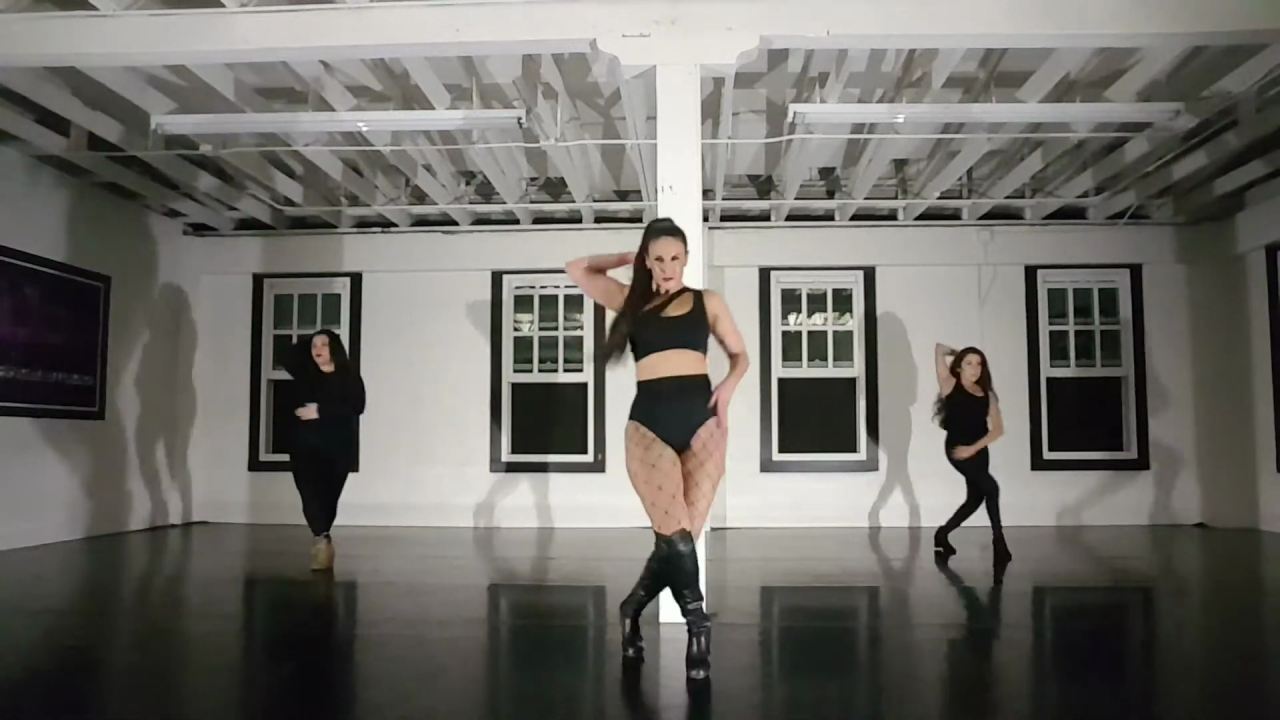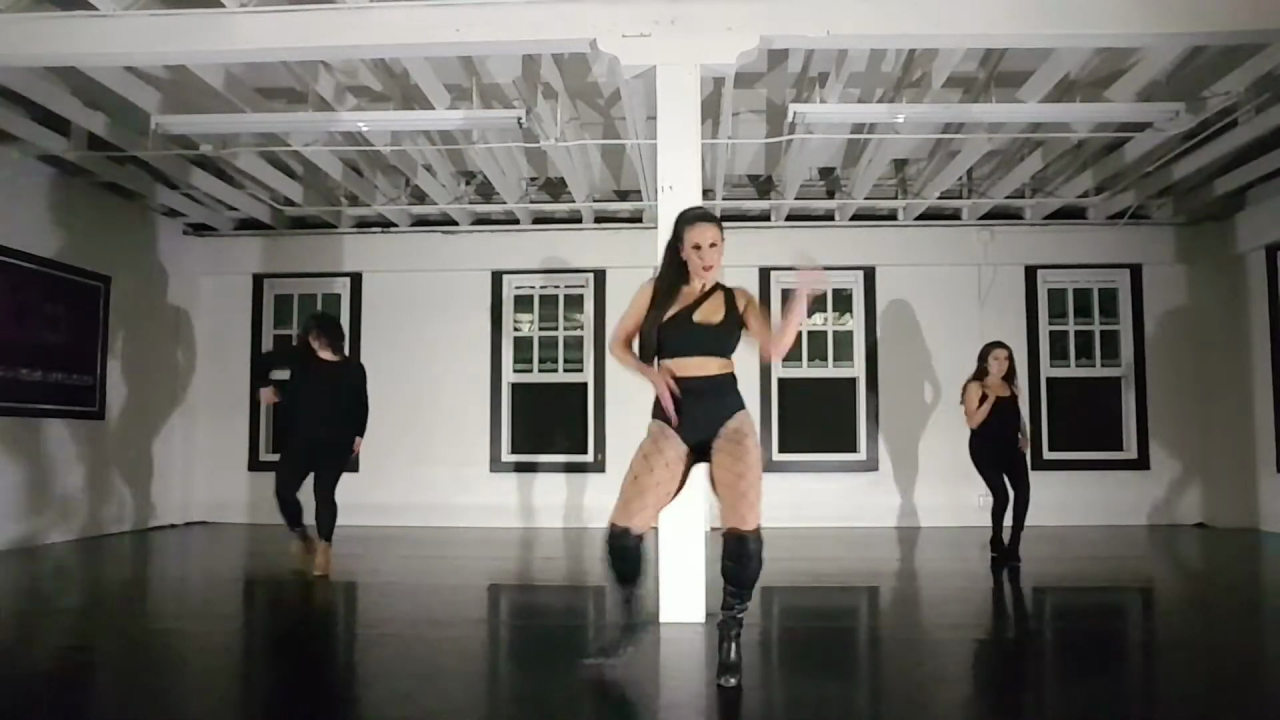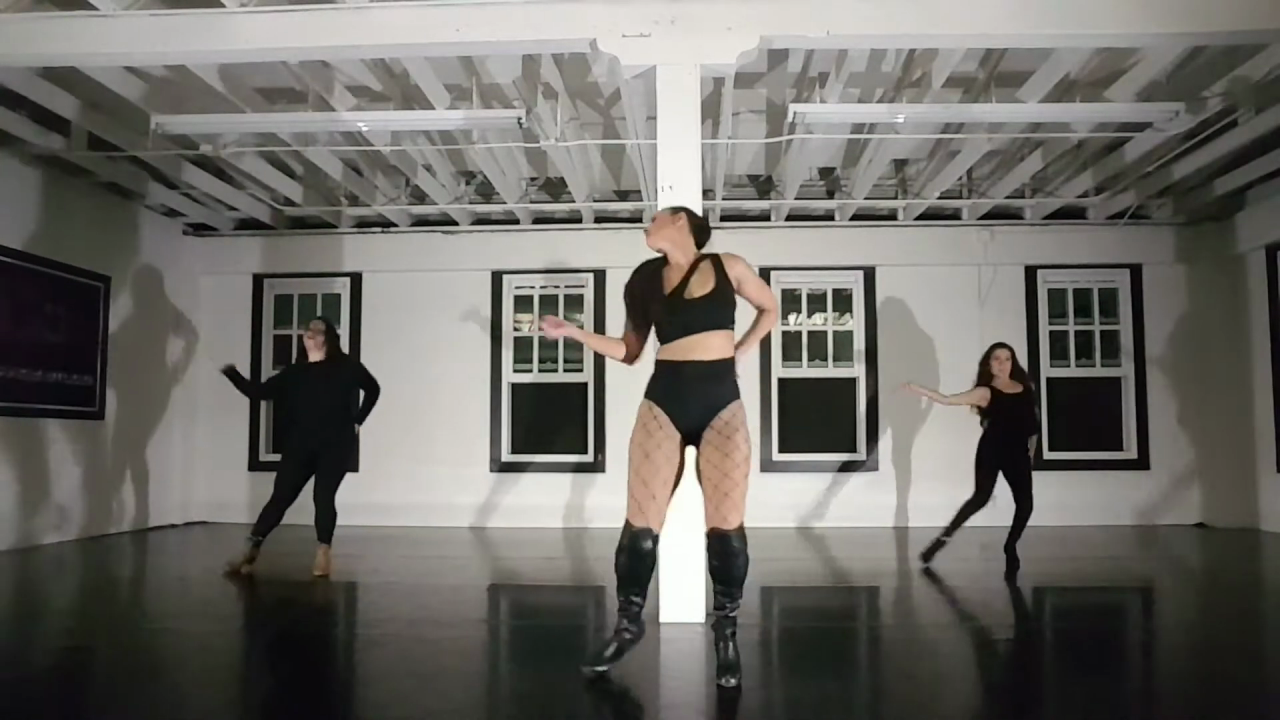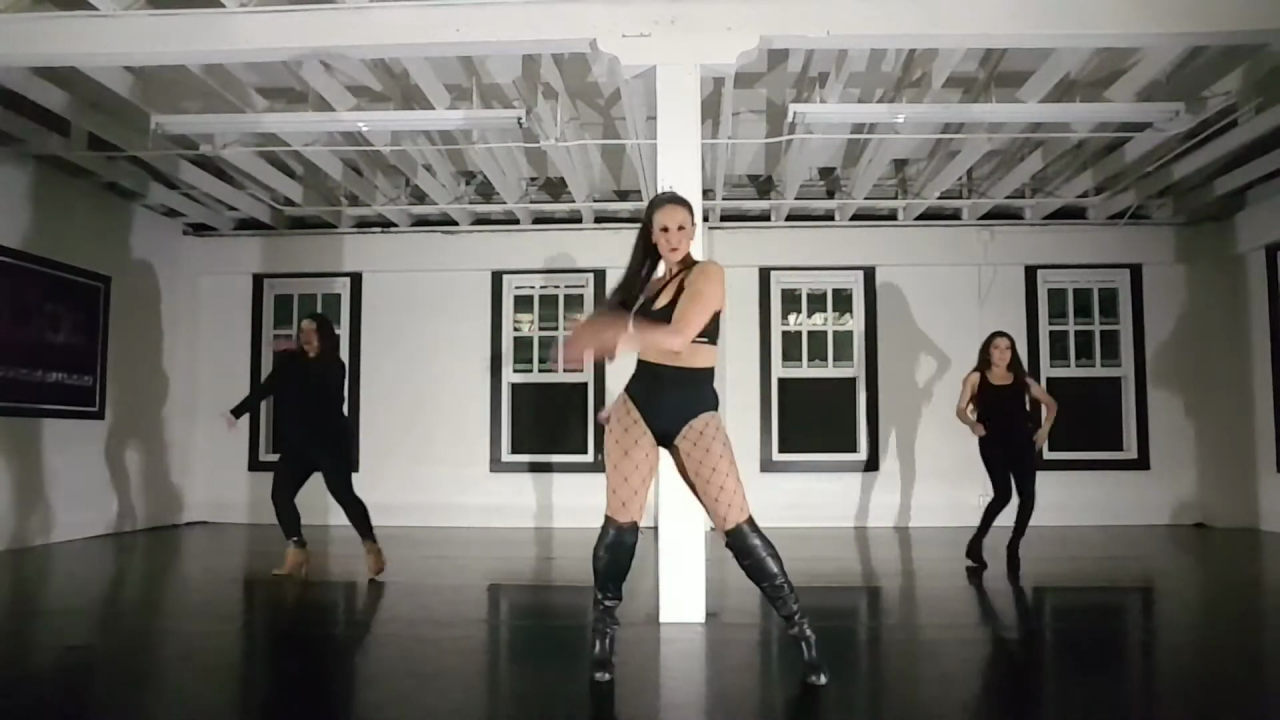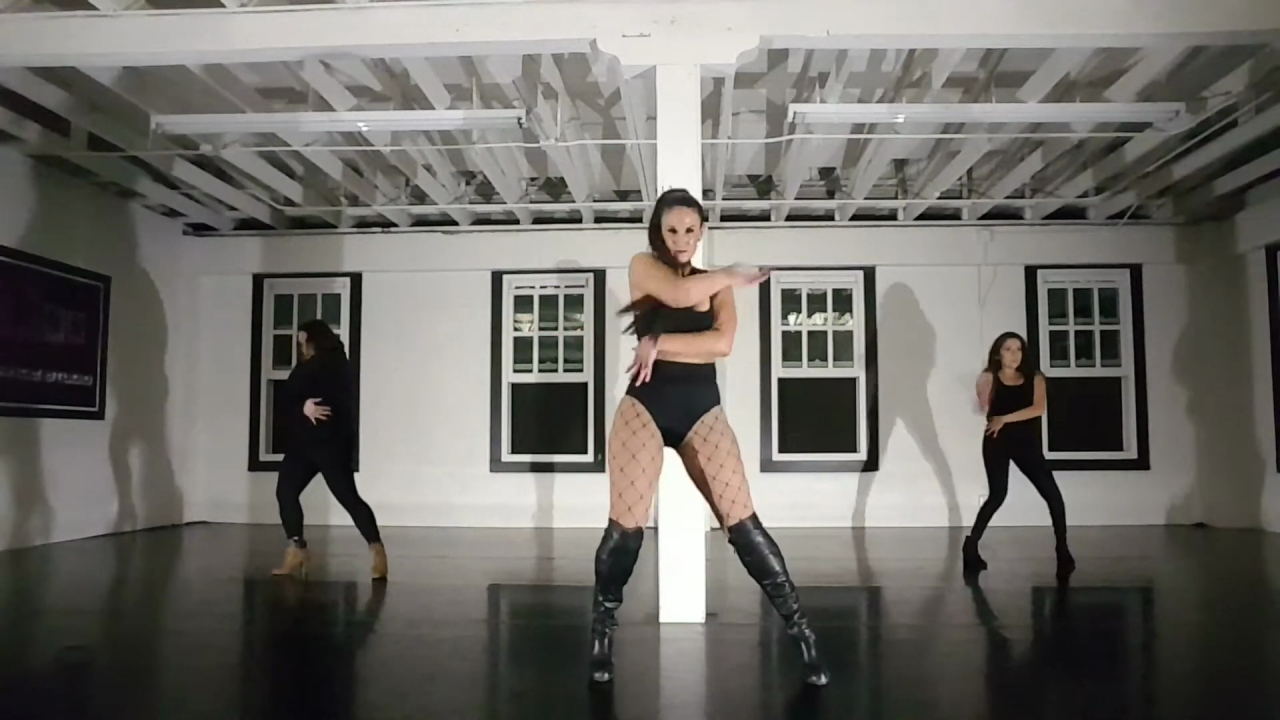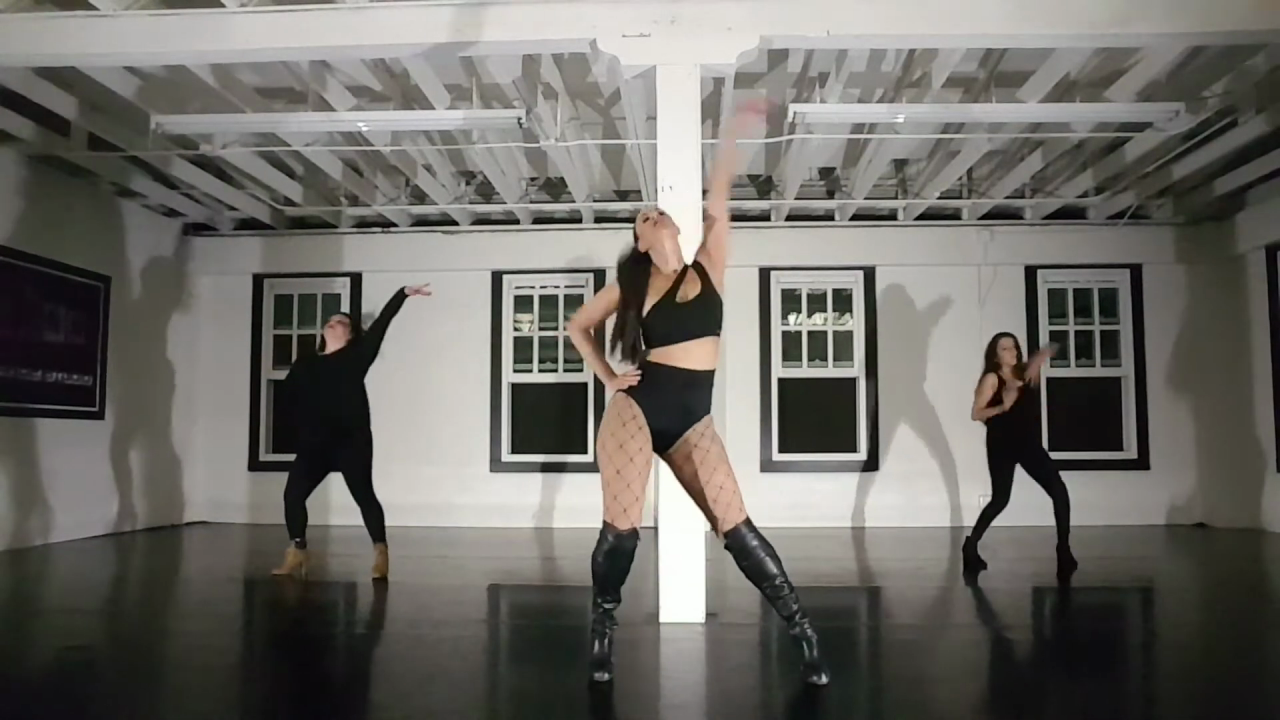
dt=0.5s
person 1, frame 1
left shoulder: (706, 301)
right shoulder: (632, 301)
left elbow: (739, 354)
right elbow: (576, 270)
left wrist: (728, 384)
right wrist: (624, 260)
left hip: (701, 420)
right hip: (648, 424)
left knee: (683, 537)
right knee: (673, 532)
left ankle: (634, 605)
right ankle: (697, 624)
person 1, frame 2
left shoulder: (738, 299)
right shoulder: (656, 290)
left elbow: (774, 351)
right elbow: (619, 342)
left wrist: (802, 298)
right wrist: (651, 374)
left hip: (727, 416)
right hip: (671, 420)
left knee: (743, 528)
right knee: (625, 527)
left ankle: (730, 630)
right ankle: (629, 620)
person 1, frame 3
left shoulder: (727, 266)
right shoulder: (646, 279)
left elbow: (770, 308)
right elbow: (629, 351)
left wrist: (740, 350)
right wrist: (575, 332)
left hip: (721, 404)
right hip: (663, 402)
left knee: (726, 525)
right knee: (641, 525)
left ankle: (724, 630)
right ankle: (630, 623)
person 1, frame 4
left shoulder: (707, 274)
right shoulder: (645, 282)
left elbow: (677, 339)
left wrist: (622, 331)
left hip: (695, 409)
right hip: (638, 403)
left knee: (737, 524)
right knee: (621, 521)
left ankle: (800, 629)
right ankle: (602, 630)
person 1, frame 5
left shoulder: (716, 284)
right shoulder: (644, 265)
left elbow: (724, 340)
right elbow: (680, 293)
left wrist: (663, 342)
right wrist: (729, 276)
left hip: (702, 406)
right hip: (645, 402)
left knee: (742, 521)
right knee: (627, 522)
left ankle: (801, 629)
right ankle: (602, 627)
person 1, frame 6
left shoulder: (709, 264)
right shoulder: (630, 284)
left elbow: (717, 199)
right elbow: (578, 326)
left wrist: (732, 133)
right wrist: (607, 376)
left hip: (692, 416)
right hip: (637, 409)
left knee: (736, 524)
right knee: (622, 524)
left ankle: (802, 627)
right ankle: (602, 630)
person 2, frame 1
left shoulder: (348, 376)
right shoulder: (306, 372)
left elbow: (356, 406)
right elbow: (287, 357)
left wrist: (320, 410)
right wrist: (306, 345)
left hip: (338, 448)
right hip: (305, 447)
left knee: (329, 497)
right knee: (310, 495)
left ankle: (321, 540)
right ankle: (323, 542)
person 2, frame 2
left shoulder: (352, 368)
right shoulder: (301, 356)
left elbow: (360, 404)
right elbow: (266, 359)
left wrist: (358, 434)
right wrist: (265, 385)
left hip: (334, 441)
right hip: (299, 439)
left knee: (324, 492)
right knee: (284, 489)
left ankle: (323, 549)
right ankle: (300, 535)
person 2, frame 3
left shoulder: (344, 365)
right shoulder: (294, 372)
left elbow: (372, 389)
right elbow: (259, 392)
left wrist: (357, 420)
right wrist: (232, 373)
left hip: (335, 445)
right hip: (299, 445)
left knee: (323, 498)
right knee: (280, 497)
left ankle: (323, 554)
right ankle: (251, 550)
person 2, frame 4
left shoulder: (331, 364)
right shoulder: (292, 364)
right elbow: (265, 389)
right wrist: (237, 412)
left hip: (330, 441)
right hip: (298, 443)
left knee: (344, 494)
right knee: (280, 494)
left ankle: (372, 548)
right ankle: (297, 552)
person 2, frame 5
left shoulder: (334, 364)
right shoulder: (309, 367)
right elbow: (290, 398)
right wrist: (303, 406)
left hip: (332, 441)
right hip: (303, 442)
left knee: (348, 496)
right knee: (286, 492)
left ankle: (378, 552)
right ankle: (297, 553)
person 2, frame 6
left shoulder: (356, 354)
right shoulder: (307, 363)
left elbow: (380, 325)
right elbow: (290, 393)
left wrist: (403, 294)
right wrist: (305, 419)
left hip: (351, 439)
right hip: (316, 441)
left knee: (363, 495)
right knee: (293, 494)
left ankle: (381, 553)
right ankle: (297, 553)
person 3, frame 1
left shoulder: (988, 395)
right shoulder: (950, 385)
left elbow: (997, 430)
right elbow: (939, 349)
left wrist: (973, 447)
right wrist: (956, 354)
left hip: (977, 450)
right hip: (957, 448)
left knee: (974, 499)
right knee: (991, 488)
left ankle: (943, 534)
right ankle: (999, 540)
person 3, frame 2
left shoulder: (1011, 388)
right shoulder: (975, 387)
right elbow: (972, 423)
left wrist: (1024, 437)
right wrist: (990, 398)
left hip: (1010, 447)
right hip: (984, 448)
left knee: (1023, 490)
right knee: (1001, 495)
left ankle: (1014, 545)
right ankle: (997, 541)
person 3, frame 3
left shoulder: (1025, 387)
right shoulder: (985, 391)
left elbow: (1033, 420)
right elbow: (952, 400)
left wrist: (1032, 445)
right wrist: (921, 390)
left hip: (1018, 451)
right hip: (992, 448)
left knee: (1025, 502)
right knee: (982, 496)
left ankle: (1010, 548)
right ankle: (942, 539)
person 3, frame 4
left shoulder: (1022, 380)
right shoulder: (976, 378)
left elbow: (1050, 403)
right elbow: (960, 408)
left wrist: (1045, 427)
right wrist: (972, 424)
left hip: (1022, 442)
right hip: (992, 442)
left knee: (1027, 495)
right knee: (1003, 493)
left ankle: (1014, 544)
right ankle: (976, 542)
person 3, frame 5
left shoulder: (1034, 378)
right shoulder: (988, 378)
left elbow: (1039, 408)
right elbow: (984, 407)
left wrist: (1004, 419)
right wrist: (983, 402)
left hip: (1026, 442)
right hip: (996, 442)
left knee: (1052, 493)
right knee: (997, 496)
left ankle: (1062, 549)
right ankle: (971, 546)
person 3, frame 6
left shoulder: (1024, 372)
right shoulder: (991, 378)
left elbow: (1048, 351)
right elbow: (976, 414)
left wrist: (1036, 362)
right wrist: (1002, 406)
left hip: (1028, 442)
right hip: (1001, 444)
left knee: (1059, 491)
right knee: (1000, 499)
left ankle: (1063, 549)
right ankle: (971, 546)
